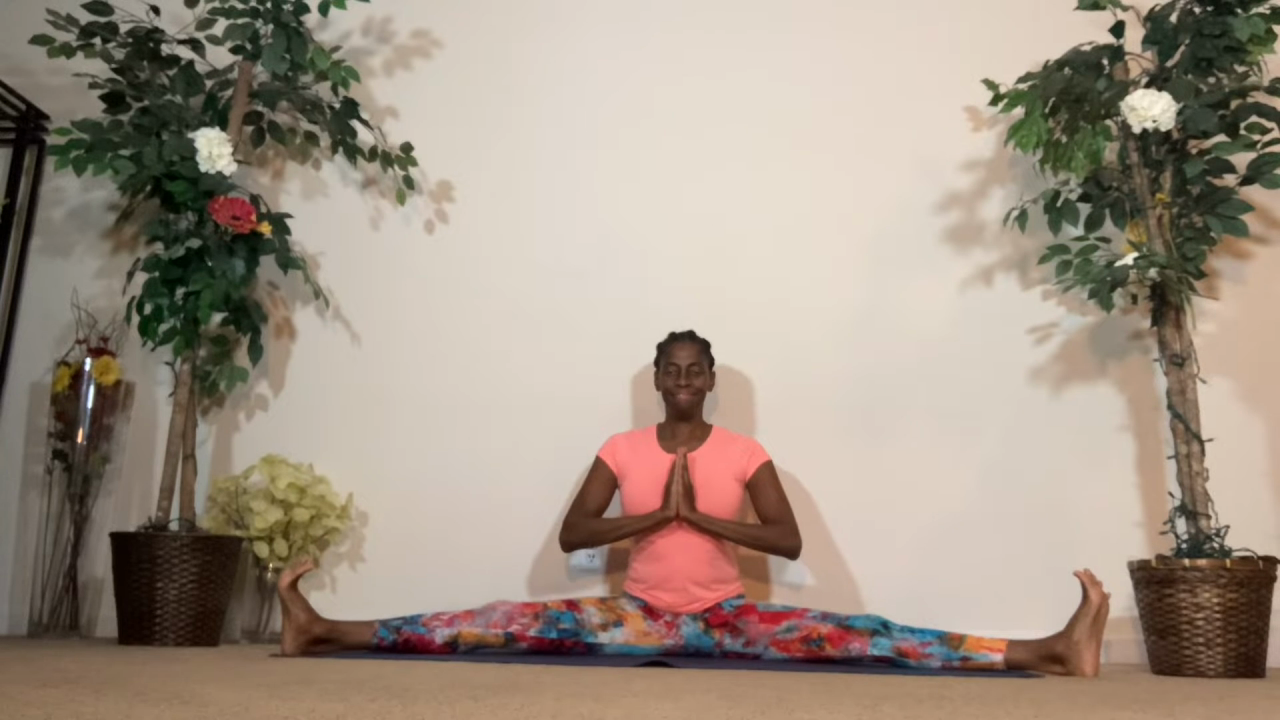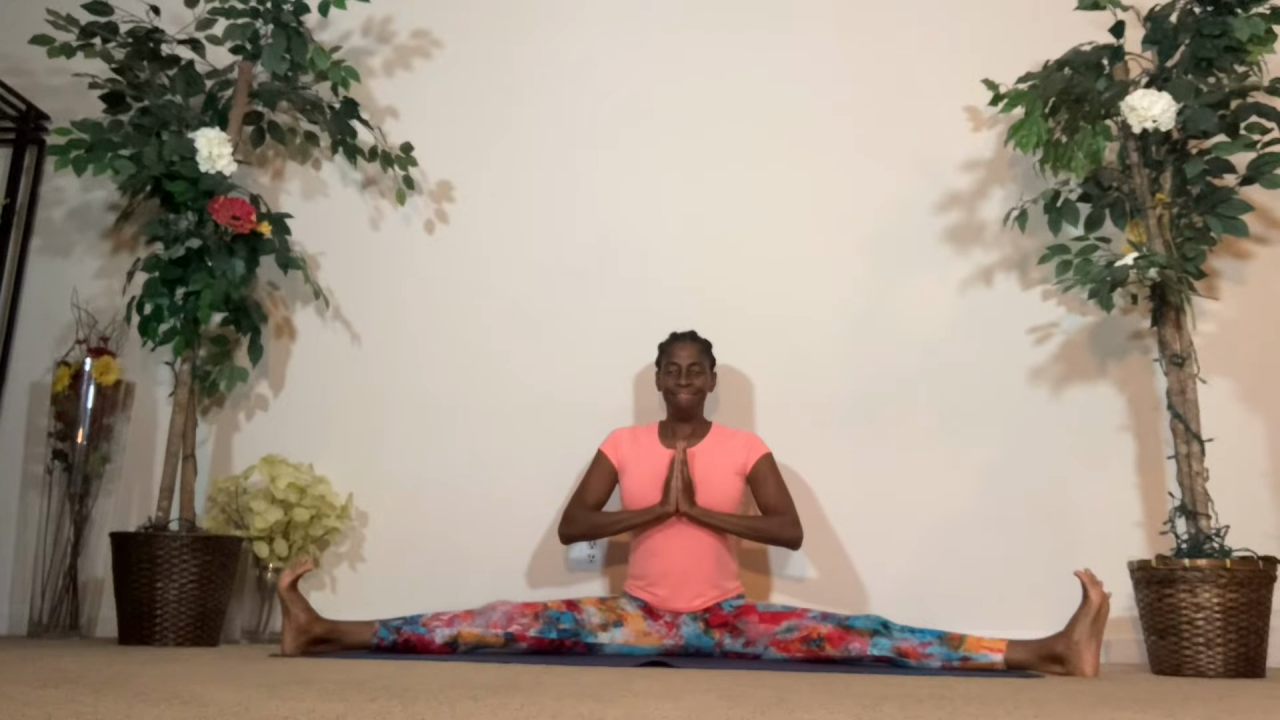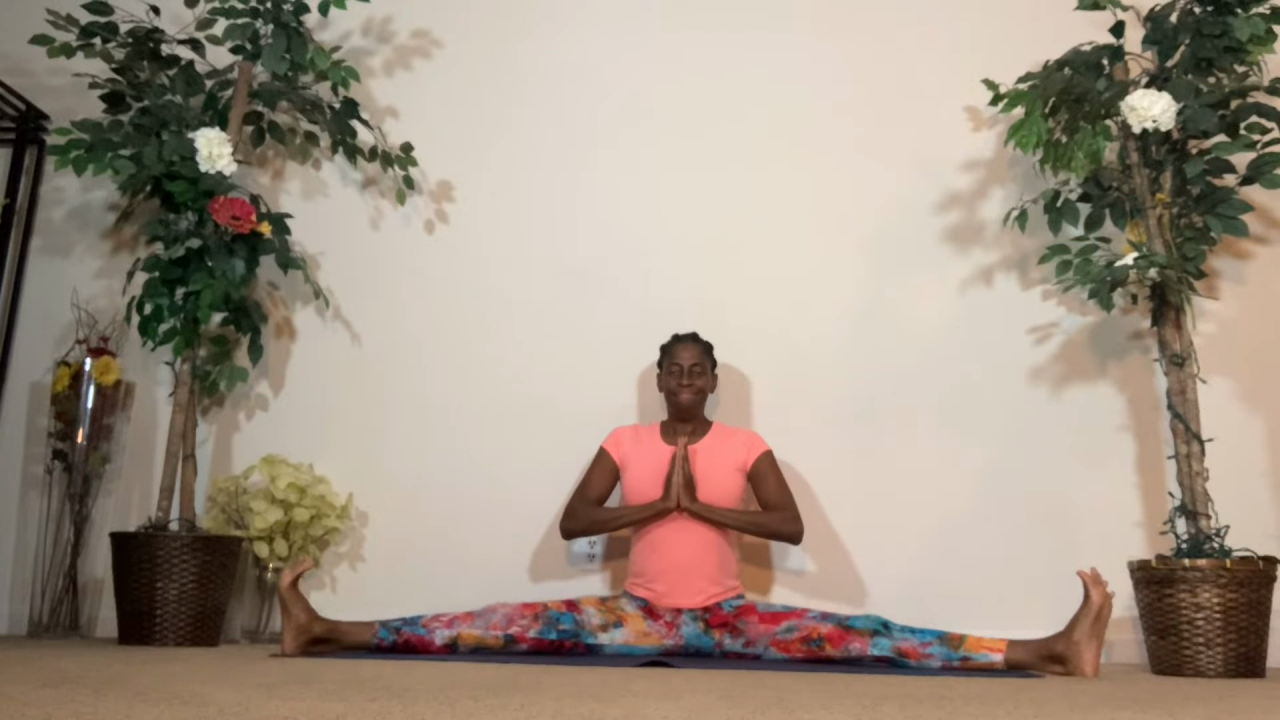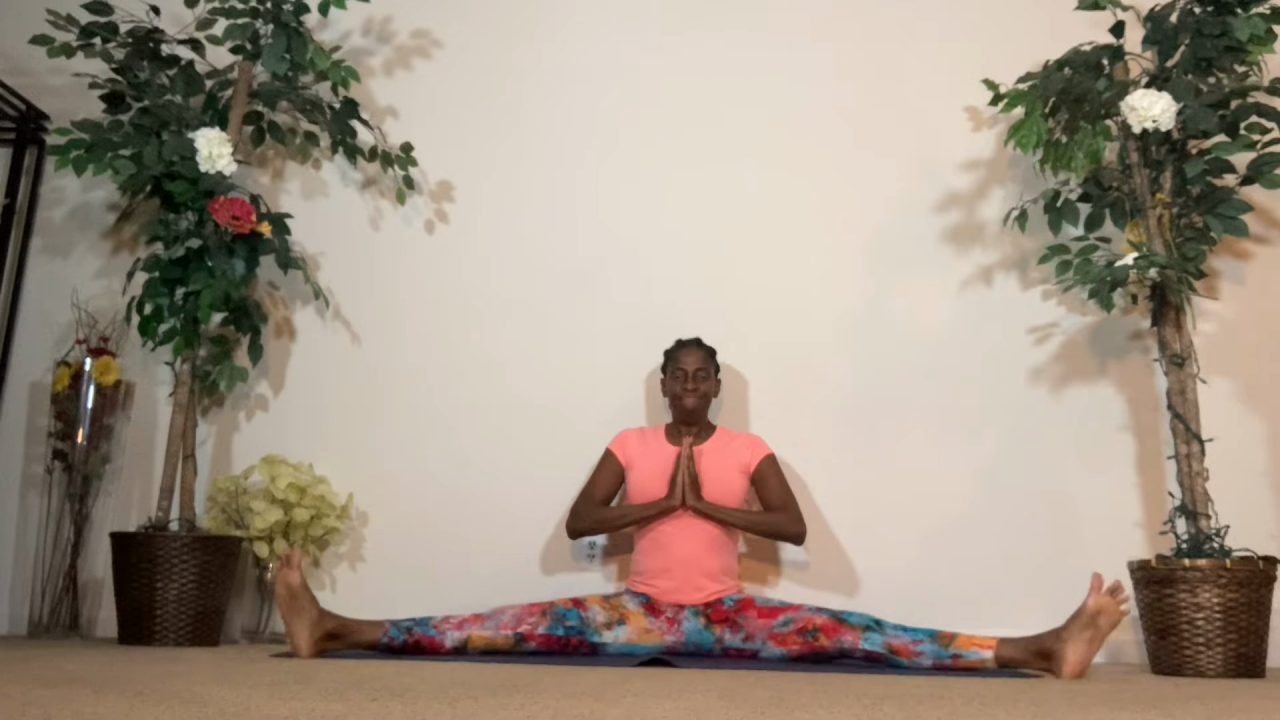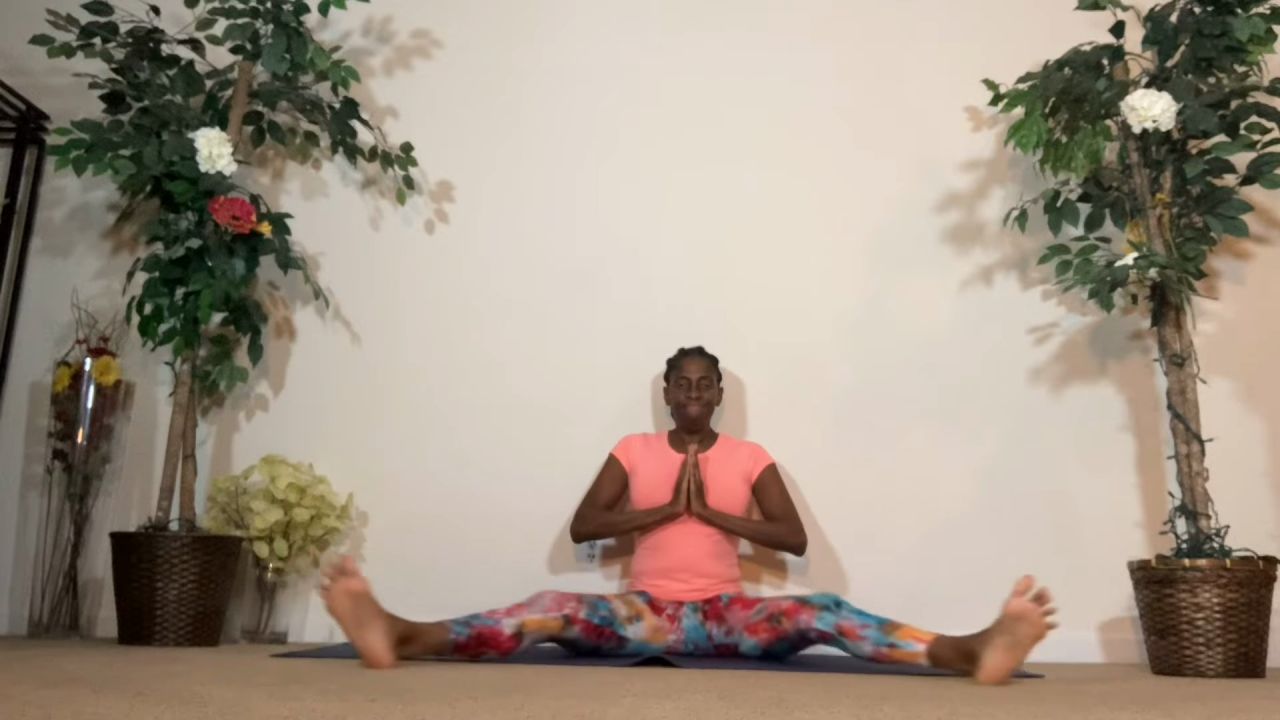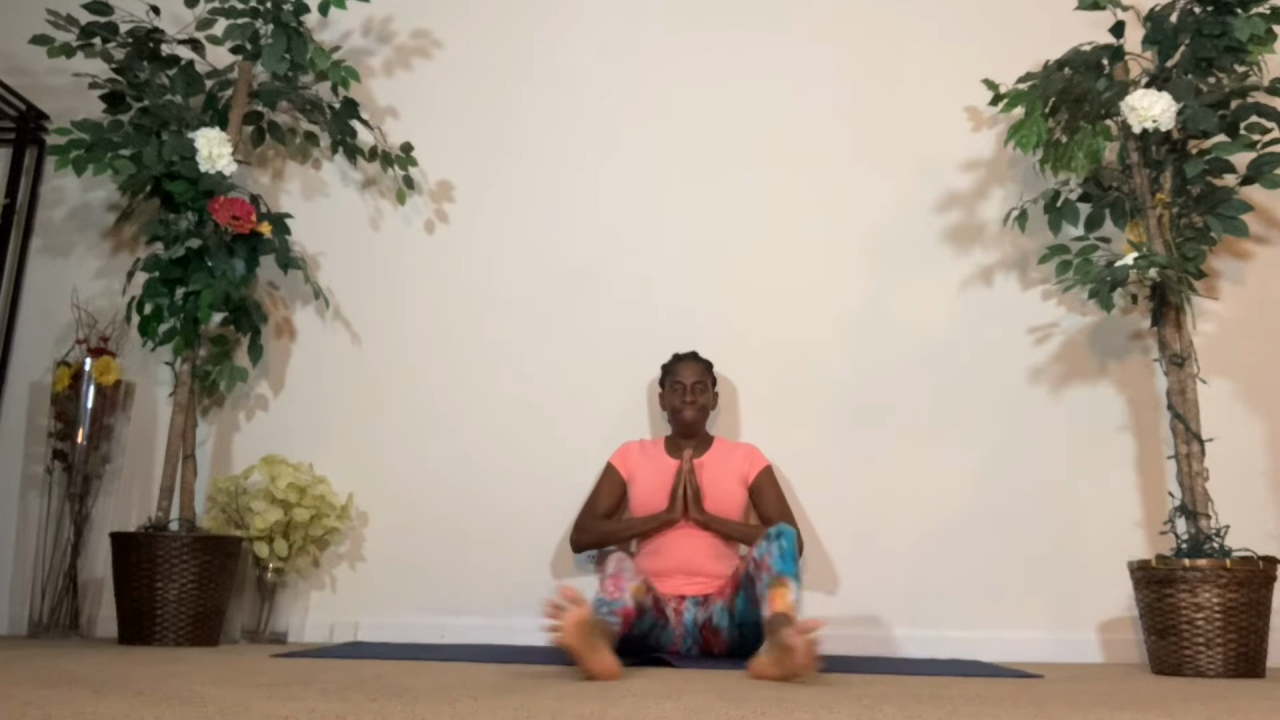
dt=0.3s
person 1, frame 1
left shoulder: (744, 452)
right shoulder: (620, 449)
left elbow: (789, 540)
right elbow: (571, 534)
left wrist: (701, 514)
right wrist: (655, 512)
left hip: (727, 619)
right hip: (636, 617)
left knee: (855, 636)
right knee: (513, 622)
left ankle: (1047, 652)
right ankle: (325, 631)
person 1, frame 2
left shoulder: (745, 448)
right shoulder: (623, 445)
left elbow: (790, 531)
right elbow: (570, 526)
left wrist: (700, 510)
right wrist: (655, 508)
left hip: (727, 618)
right hip: (636, 617)
left knee: (858, 635)
right knee: (510, 623)
left ankle: (1048, 652)
right ankle: (326, 632)
person 1, frame 3
left shoulder: (746, 445)
right shoulder: (625, 442)
left elbow: (791, 525)
right elbow: (571, 521)
left wrist: (701, 503)
right wrist: (656, 503)
left hip: (726, 616)
right hip: (638, 615)
left knee: (857, 636)
right knee: (510, 625)
left ankle: (1050, 652)
right ankle: (325, 631)
person 1, frame 4
left shoulder: (748, 448)
right shoulder: (630, 445)
left elbow: (796, 527)
right elbow: (577, 521)
left wrist: (708, 503)
right wrist: (661, 500)
left hip: (728, 613)
right hip: (642, 612)
left knee: (856, 632)
right knee: (518, 624)
left ankle: (1042, 650)
right ankle: (335, 631)
person 1, frame 5
left shoulder: (749, 456)
right shoulder: (633, 450)
left elbow: (796, 538)
right elbow: (582, 526)
left wrist: (709, 511)
right wrist: (668, 507)
left hip: (723, 611)
right hip: (646, 611)
left knee: (819, 611)
right knee: (557, 608)
left ankle: (969, 652)
right ankle: (402, 636)
person 1, frame 6
left shoulder: (746, 459)
right shoulder: (631, 457)
left elbow: (793, 542)
right elbow: (580, 536)
left wrist: (706, 516)
right wrist: (666, 514)
left hip: (725, 617)
right hip: (654, 619)
left knee: (779, 536)
right knee: (618, 562)
left ankle: (779, 644)
right ankle: (599, 647)
